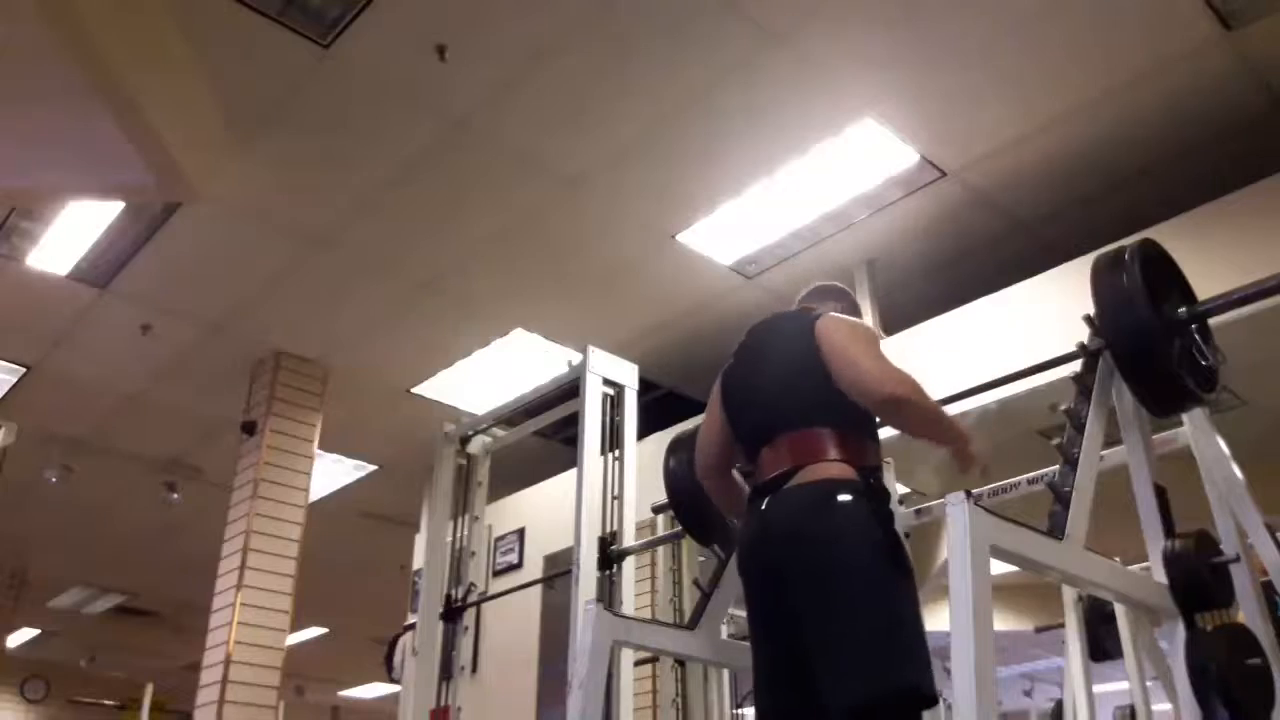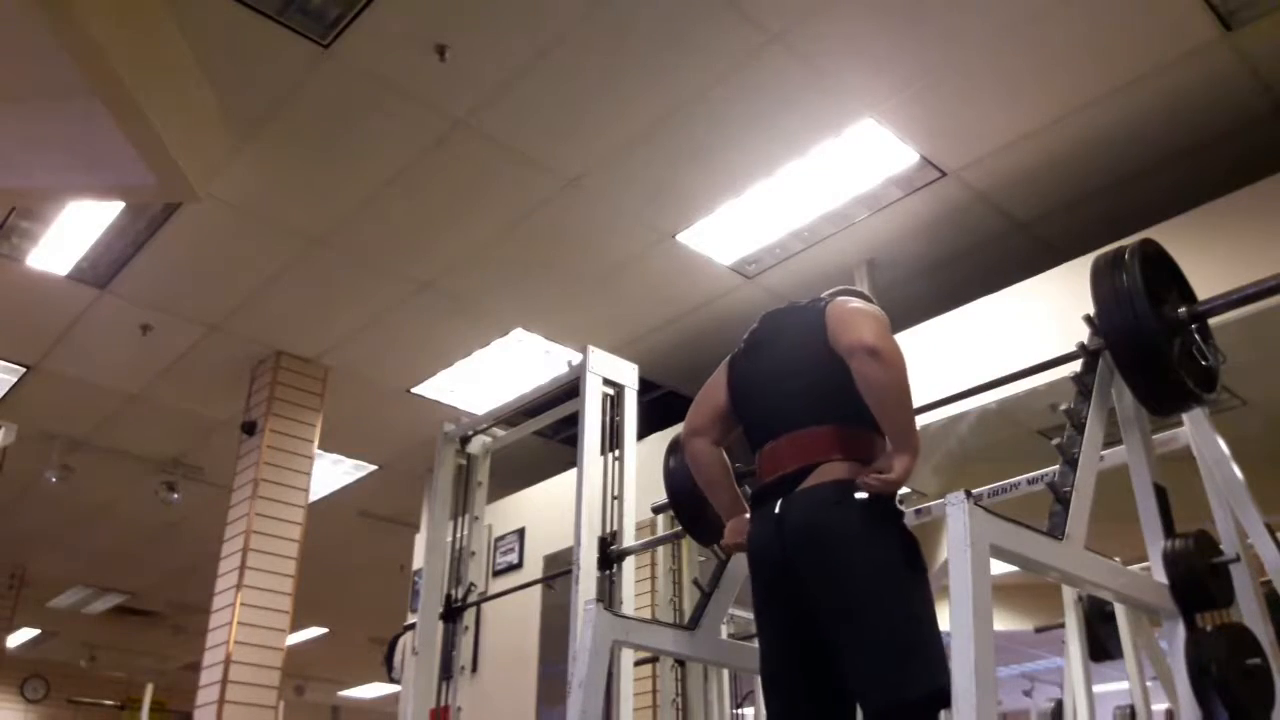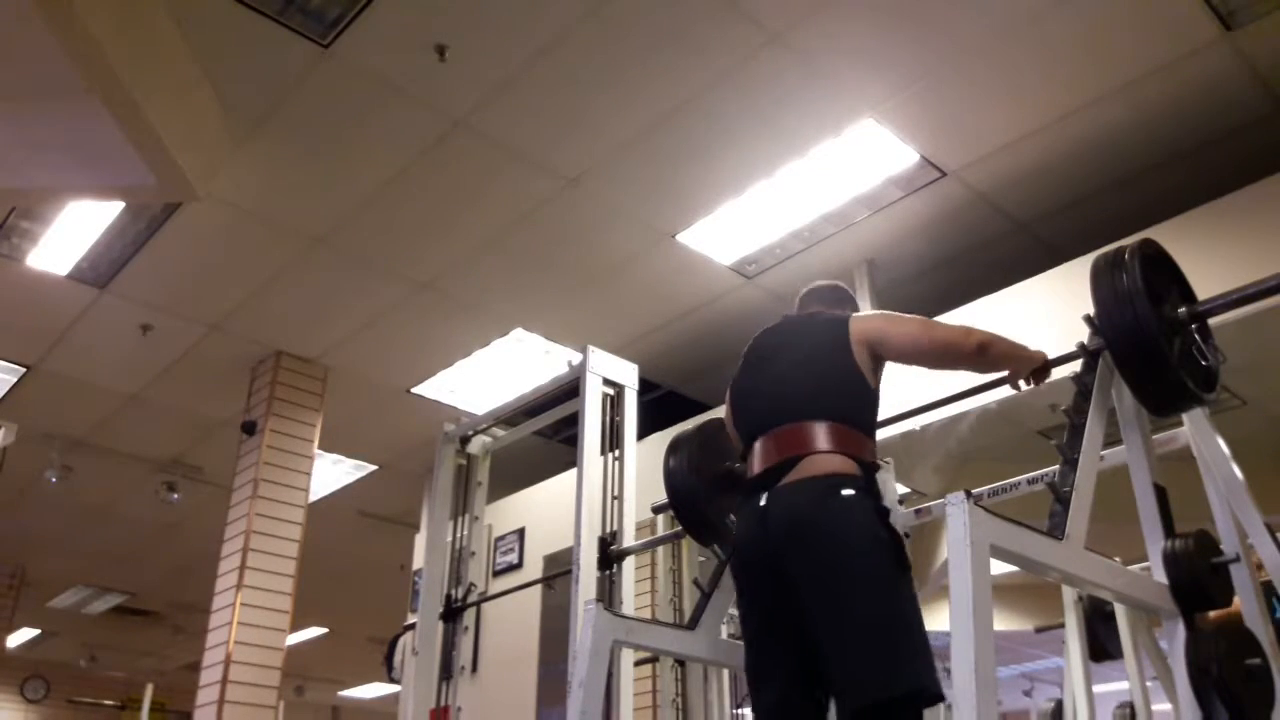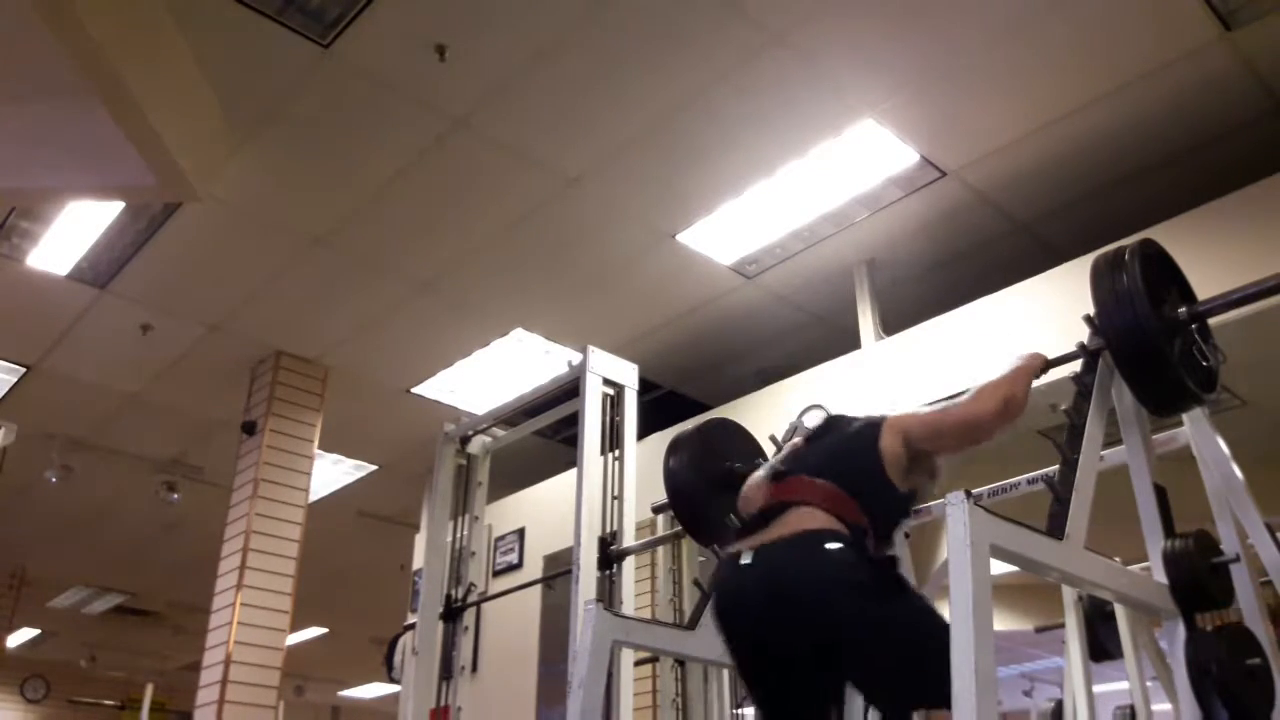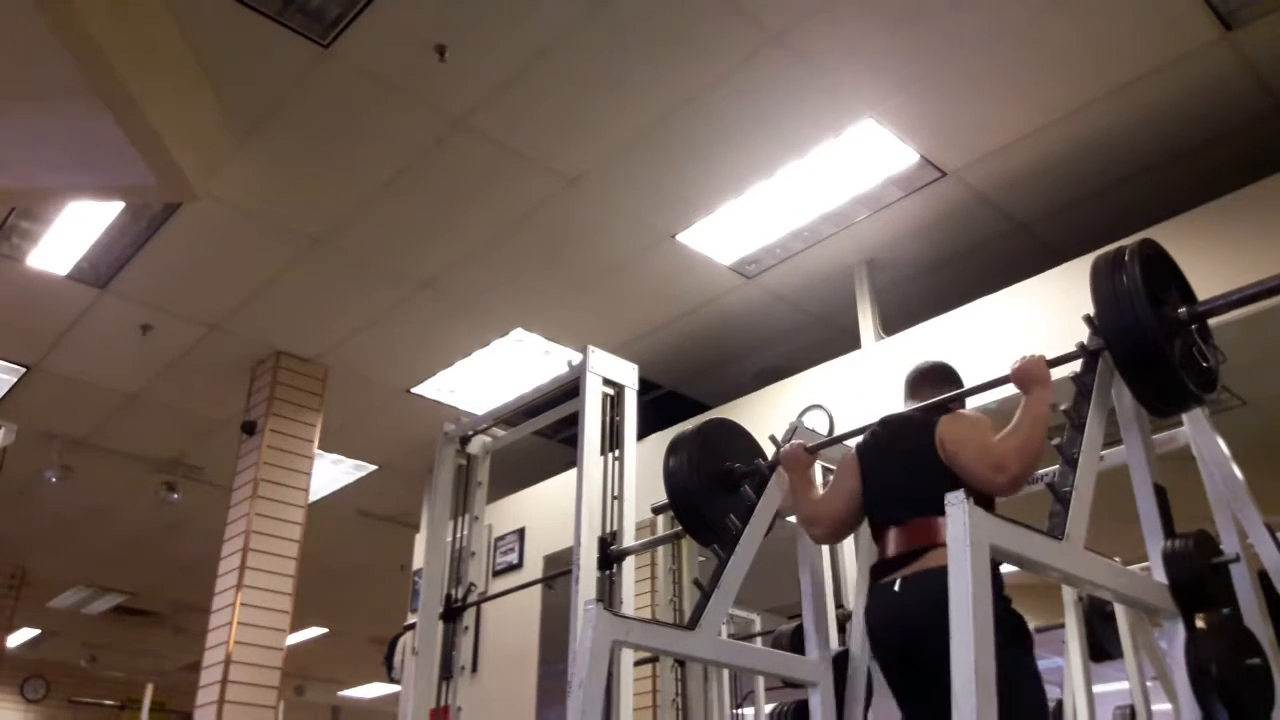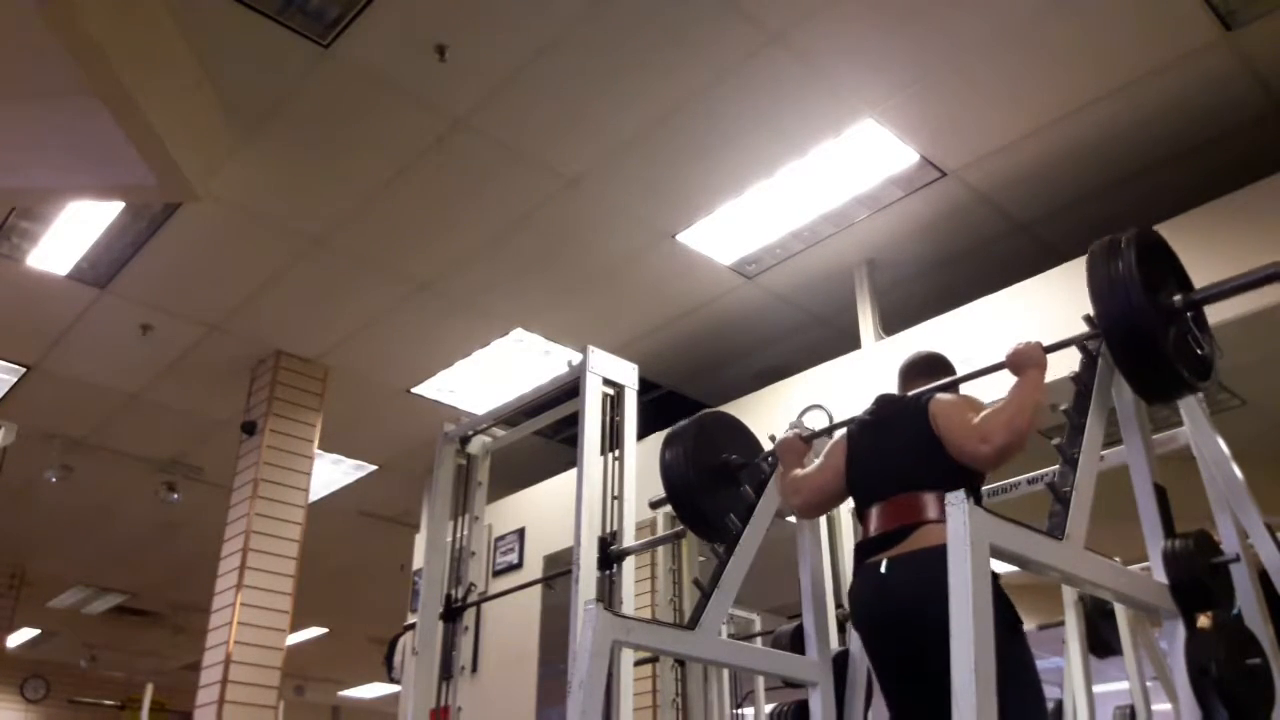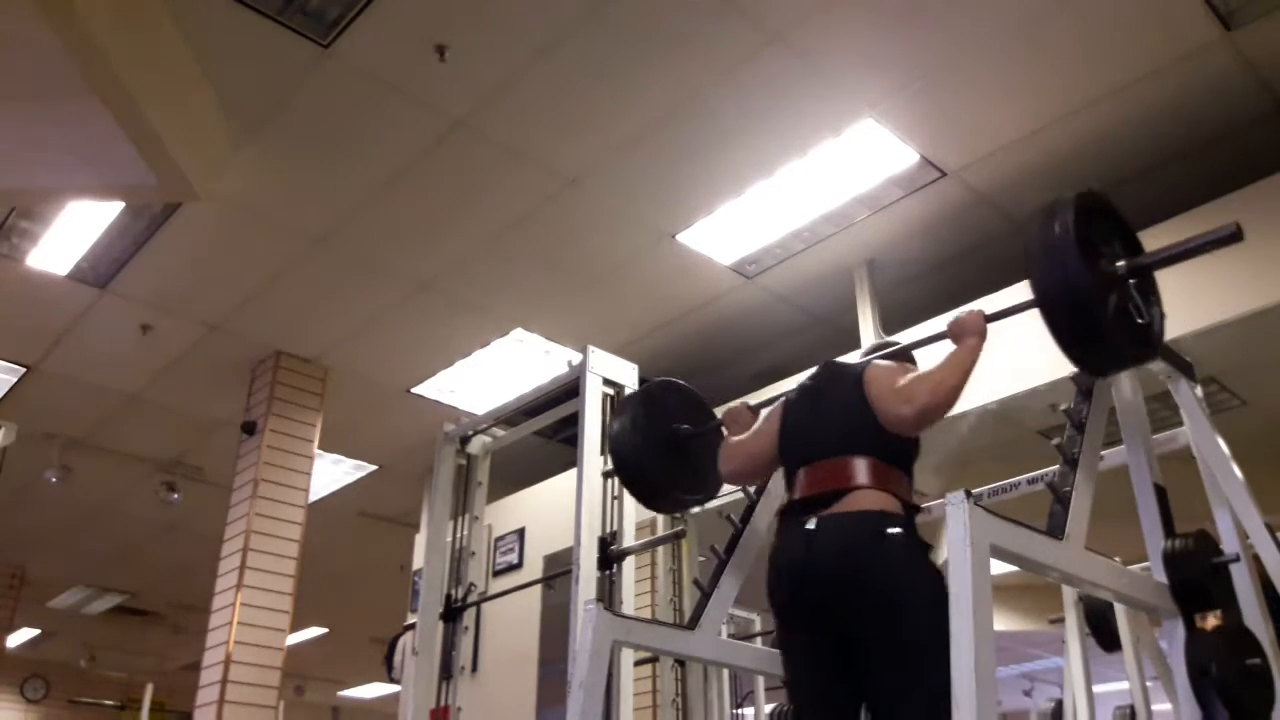
dt=0.7s
person 1, frame 1
left shoulder: (738, 365)
right shoulder: (836, 329)
left elbow: (709, 467)
right elbow: (888, 390)
right wrist: (958, 439)
left hip: (764, 528)
right hip: (832, 511)
person 1, frame 2
left shoulder: (749, 352)
right shoulder: (850, 311)
left elbow: (698, 435)
right elbow: (870, 348)
left wrist: (736, 517)
right wrist: (905, 447)
left hip: (772, 531)
right hip: (845, 512)
person 1, frame 3
left shoulder: (749, 364)
right shoulder: (856, 330)
right elbow: (968, 345)
right wrist: (1026, 360)
left hip: (755, 525)
right hip: (831, 509)
person 1, frame 4
left shoulder: (815, 443)
right shoulder: (900, 433)
left elbow: (751, 500)
right elbow: (987, 409)
right wrist: (1024, 368)
right hip: (818, 566)
person 1, frame 5
left shoulder: (868, 449)
right shoulder: (957, 426)
left elbow: (822, 525)
right elbow: (1005, 471)
left wrist: (798, 471)
right wrist: (1036, 389)
left hip: (887, 609)
right hip: (952, 596)
person 1, frame 6
left shoulder: (856, 434)
right shoulder: (949, 408)
left elbow: (801, 498)
right elbow: (991, 443)
left wrist: (792, 460)
right wrist: (1031, 373)
left hip: (873, 593)
right hip: (940, 576)
person 1, frame 7
left shoulder: (797, 400)
right shoulder: (888, 374)
left elbow: (734, 466)
right elbow: (914, 406)
left wrist: (738, 428)
right wrist: (969, 341)
left hip: (795, 557)
right hip: (869, 545)
